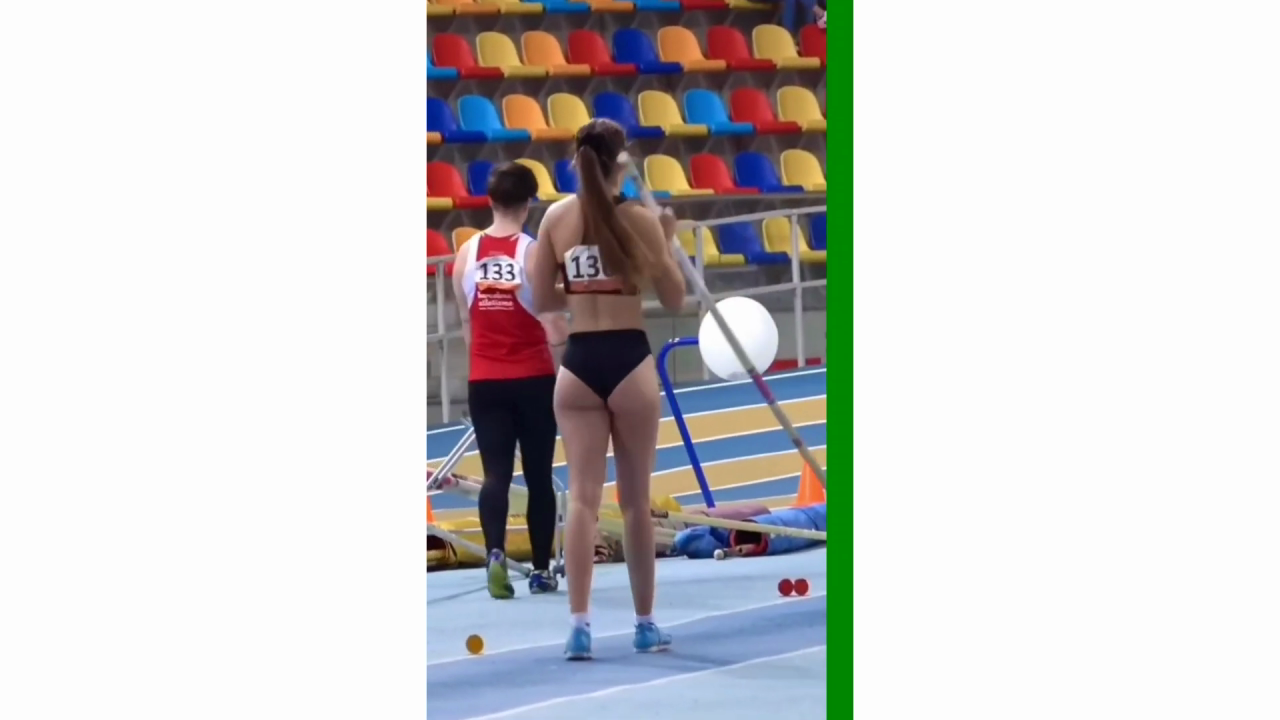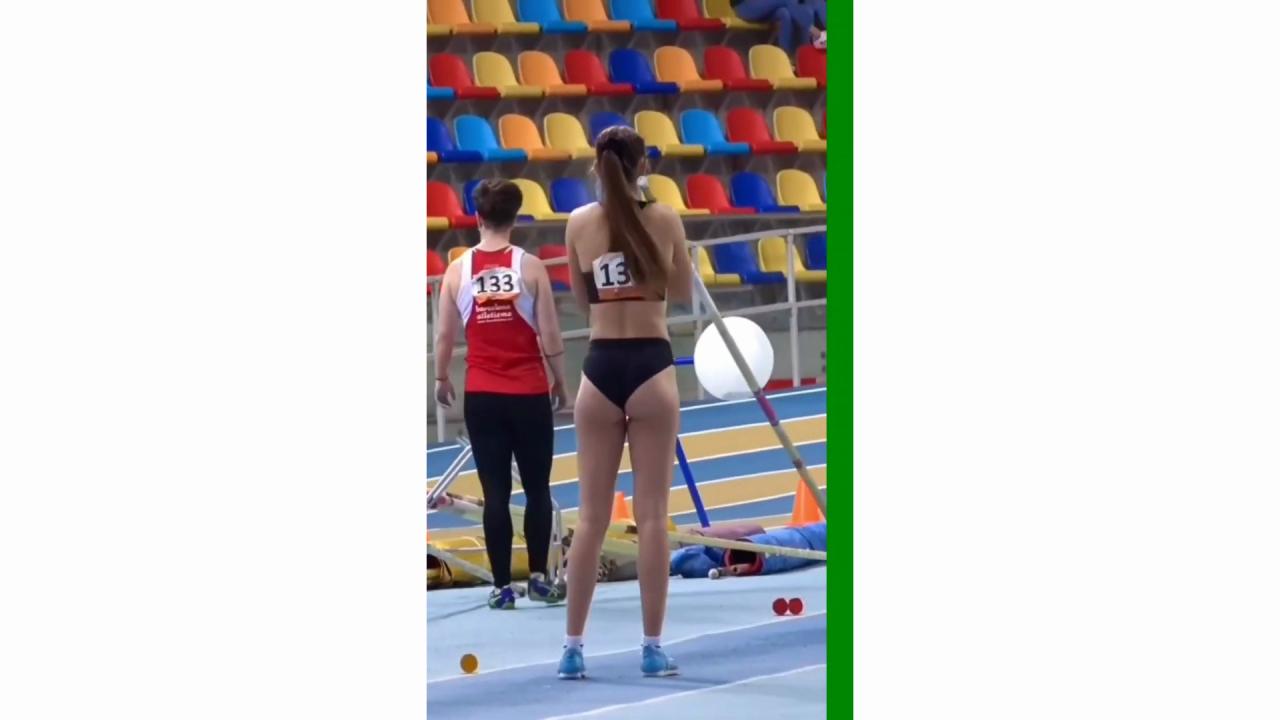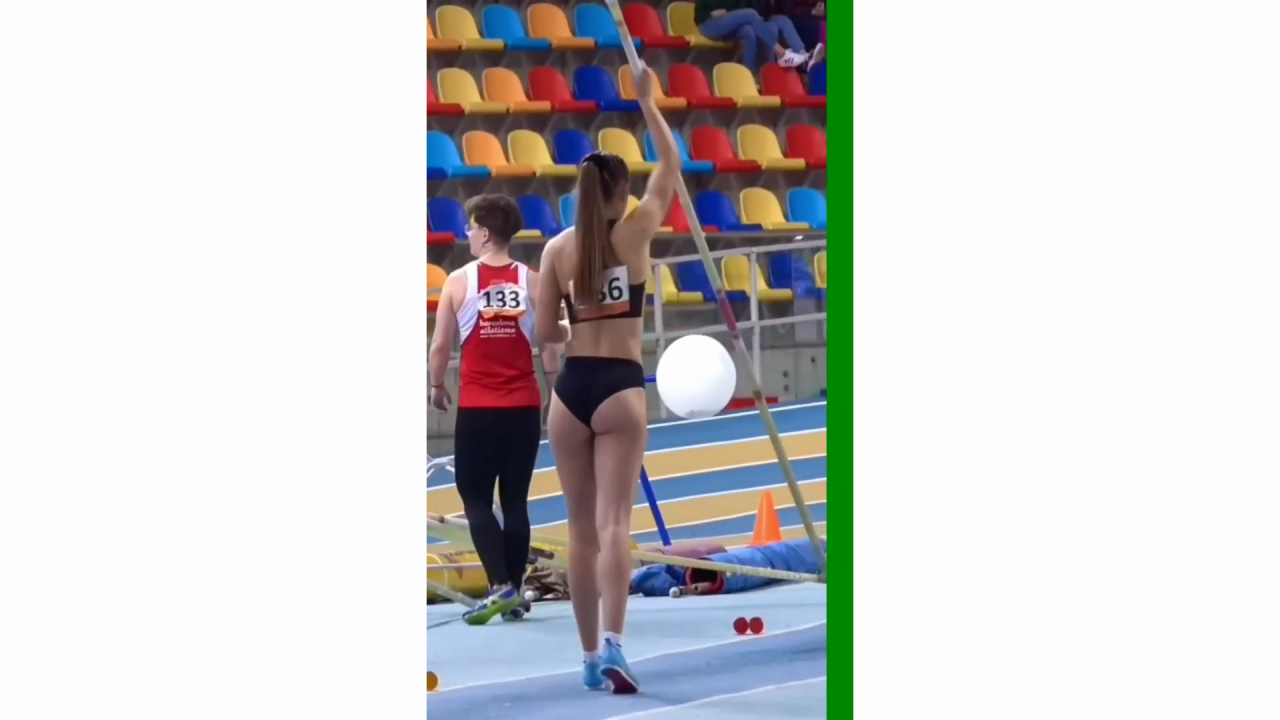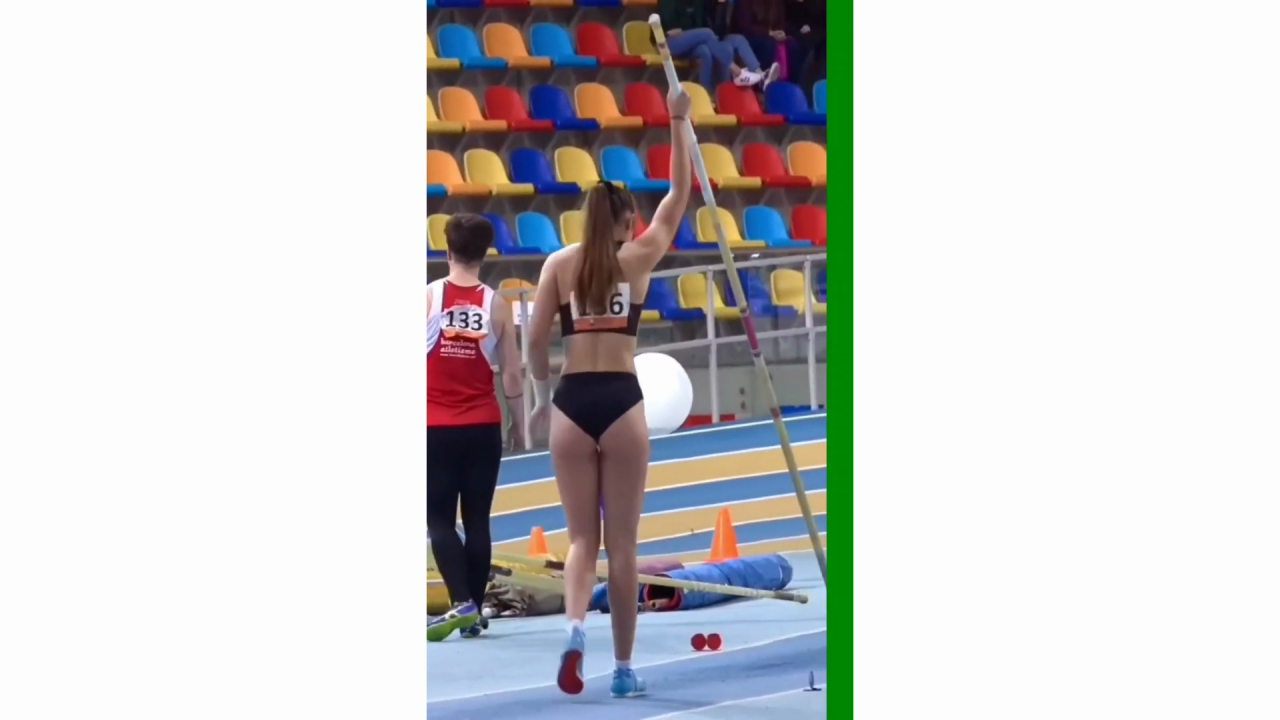
dt=1s
person 1, frame 1
left shoulder: (556, 217)
right shoulder: (642, 220)
left elbow: (540, 299)
right elbow: (674, 300)
right wrist: (667, 243)
left hip: (577, 365)
right hip: (628, 361)
left knee: (582, 498)
right knee: (635, 502)
left ankle: (579, 624)
right ankle: (645, 624)
person 1, frame 2
left shoulder: (579, 222)
right shoulder: (666, 219)
left hip: (600, 370)
right hip: (651, 367)
left knee: (591, 516)
right knee: (652, 515)
left ankle: (572, 647)
right ankle: (653, 647)
person 1, frame 3
left shoulder: (557, 247)
right shoulder: (636, 231)
left elbow: (544, 332)
right elbow: (672, 165)
right wrist: (647, 100)
left hip: (571, 390)
right hip: (621, 389)
left knee: (582, 530)
right knee: (614, 523)
left ankle: (591, 658)
right ankle: (611, 644)
person 1, frame 4
left shoulder: (558, 262)
right shoulder: (640, 254)
left elbow: (536, 340)
right elbow: (681, 193)
left wrist: (541, 393)
right wrist: (678, 122)
left hip: (572, 403)
right hip: (621, 403)
left knee: (581, 539)
right knee: (621, 543)
left ankle: (574, 631)
right ankle: (623, 668)
person 2, frame 1
left shoulder: (466, 252)
right shoulder: (536, 252)
left elbow: (467, 322)
right elbow: (553, 321)
left hip: (486, 381)
right hip: (534, 380)
left knee: (495, 475)
right knee: (539, 476)
left ankle: (496, 552)
right ankle: (541, 570)
person 2, frame 2
left shoulder: (458, 270)
right shoulder: (530, 266)
left elbow: (445, 335)
right elbow: (550, 334)
left wrist: (441, 379)
right wrist: (561, 382)
left hip: (481, 395)
right hip: (529, 394)
left knee: (495, 492)
right knee: (537, 489)
left ankle: (502, 585)
right ankle: (539, 575)
person 2, frame 3
left shoulder: (459, 281)
right shoulder: (532, 282)
left elbow: (440, 345)
right elbow: (550, 348)
left wrist: (436, 386)
right wrist: (555, 393)
left hip: (477, 408)
right hip: (524, 407)
left knee: (477, 501)
right knee: (515, 502)
left ankle: (501, 587)
right ankle: (514, 594)
person 2, frame 4
left shoulder: (426, 297)
right shoulder: (497, 305)
right elbow: (512, 373)
right wrist: (519, 420)
left hip: (436, 426)
right hip: (483, 426)
left knee: (440, 521)
right knee: (477, 521)
left ankle: (460, 603)
right ankle: (474, 610)
